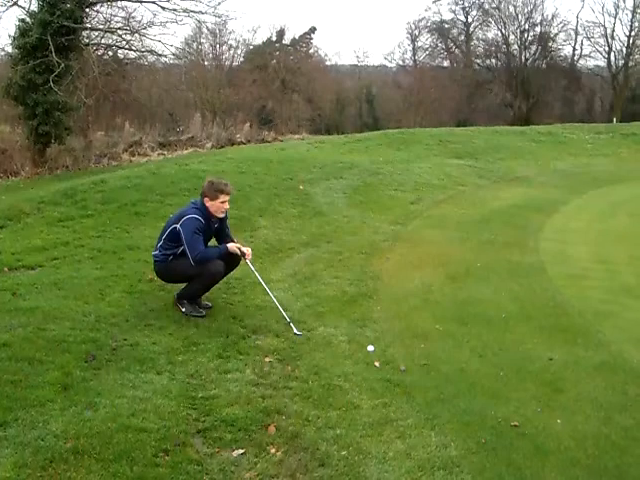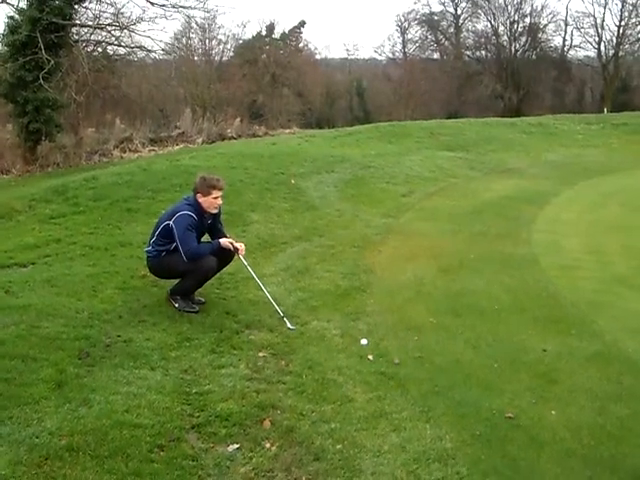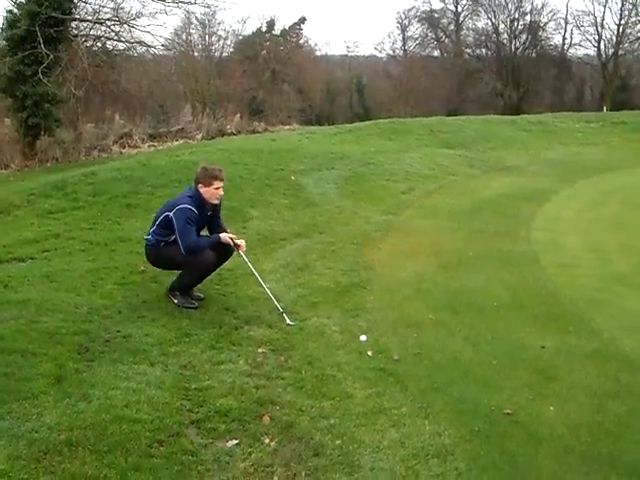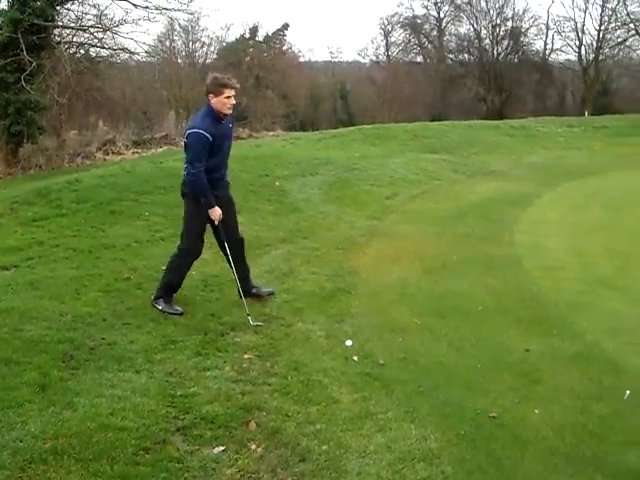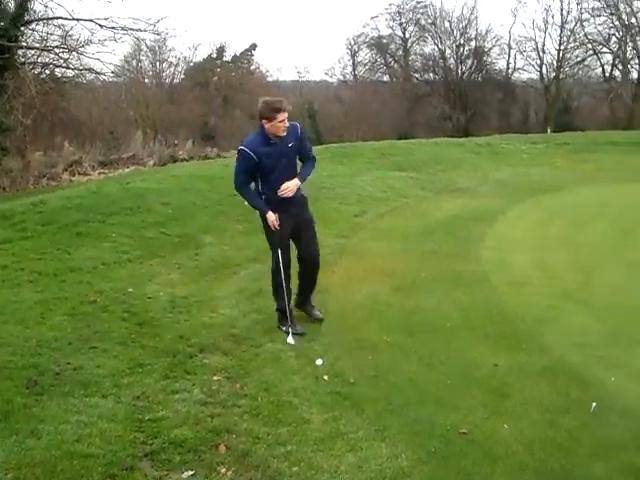
dt=1s
person 1, frame 1
left shoulder: (218, 212)
right shoulder: (191, 220)
left elbow: (225, 238)
right elbow: (197, 257)
left wrist: (239, 249)
right wrist: (226, 248)
left hip: (189, 255)
right hip: (166, 264)
left knee: (233, 257)
right knee: (214, 268)
left ankle: (193, 295)
right ankle: (183, 298)
person 1, frame 2
left shoulder: (211, 208)
right shoulder: (184, 216)
left elbow: (218, 234)
right elbow: (190, 254)
left wrist: (232, 244)
right wrist: (218, 244)
left hip: (183, 251)
right hip: (160, 260)
left knee: (227, 253)
right knee: (207, 264)
left ankle: (187, 290)
right ankle: (177, 294)
person 1, frame 3
left shoulder: (212, 200)
right shoulder: (185, 208)
left elbow: (216, 227)
right elbow: (188, 247)
left wrist: (233, 240)
right wrist: (218, 238)
left hip: (182, 244)
right hip: (158, 249)
left knee: (226, 248)
right knee: (205, 257)
left ankle: (186, 287)
right ankle: (177, 290)
person 1, frame 4
left shoulder: (227, 117)
right shoulder: (200, 129)
right elbow: (195, 172)
right wrist: (210, 206)
left hip: (220, 187)
right hip: (198, 191)
left knee: (233, 238)
right knee: (191, 246)
left ankle: (247, 287)
right ankle: (163, 296)
person 1, frame 5
left shoulder: (295, 131)
right shoulder: (250, 149)
left elbow: (308, 158)
right elbow: (241, 183)
left wrist: (298, 180)
right wrist: (265, 210)
left hip: (298, 203)
right hip: (274, 210)
left knee: (311, 256)
right knee: (282, 263)
left ankle: (304, 300)
right ankle: (284, 317)
